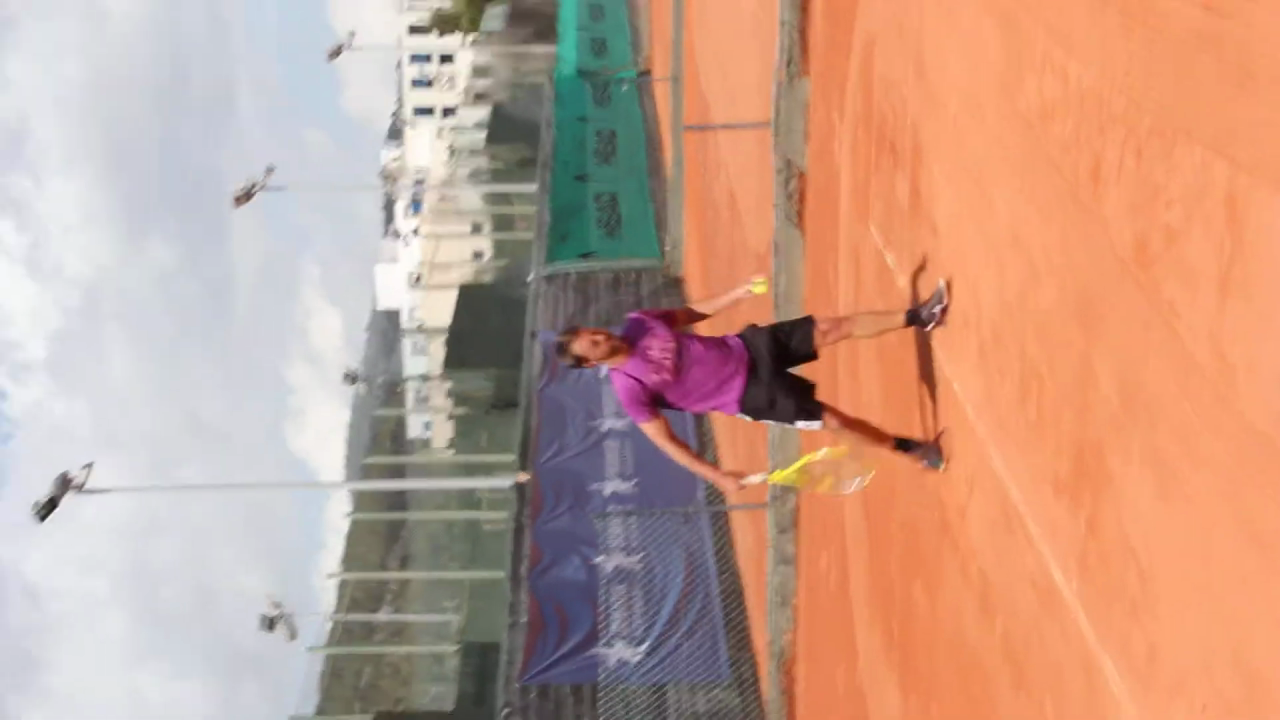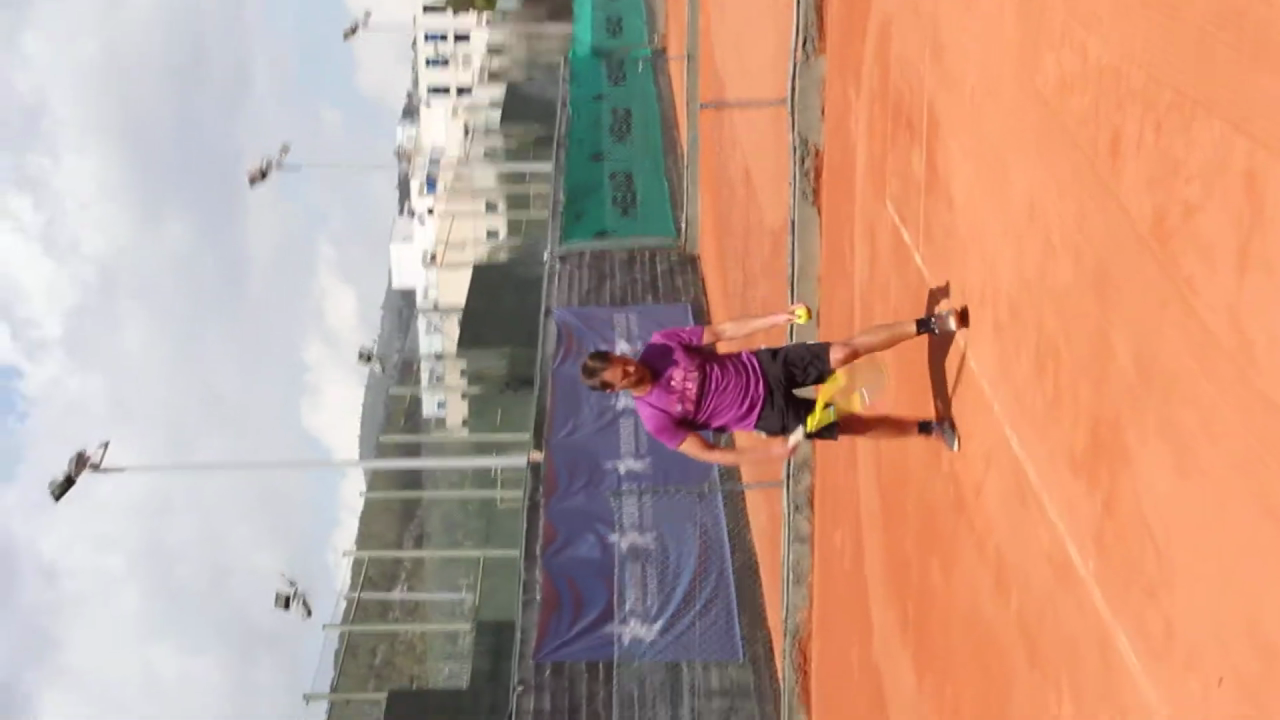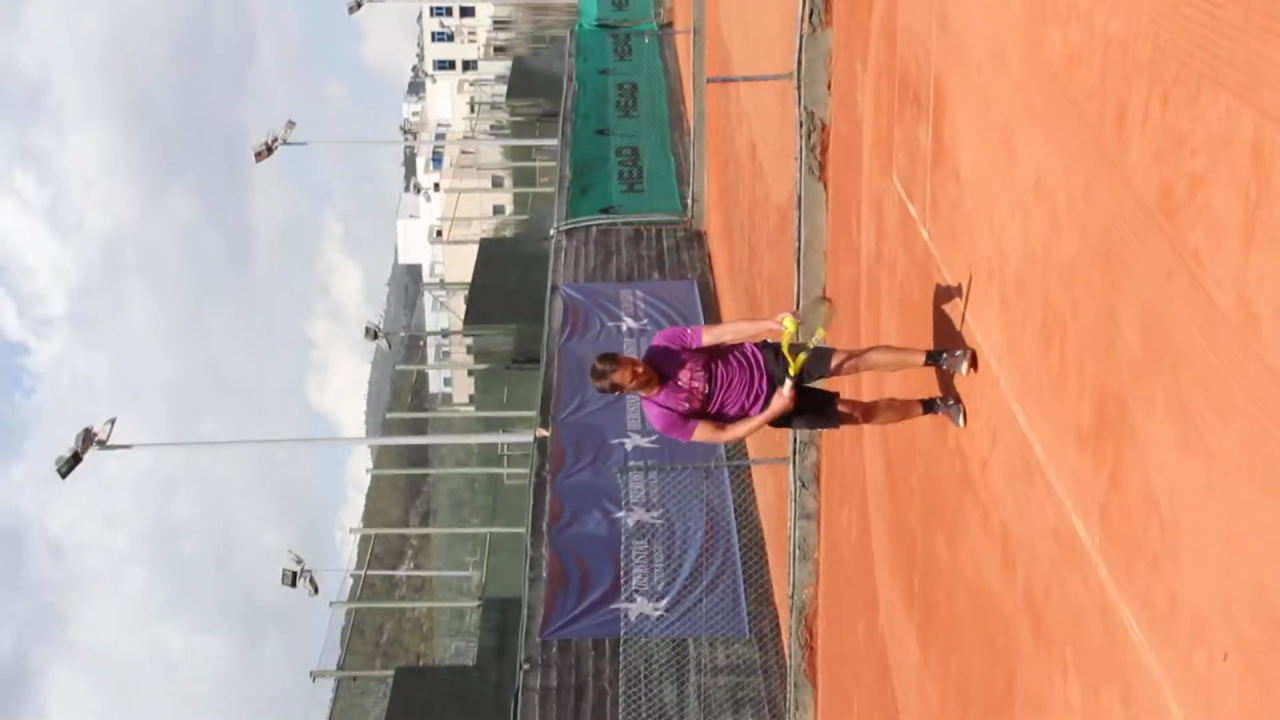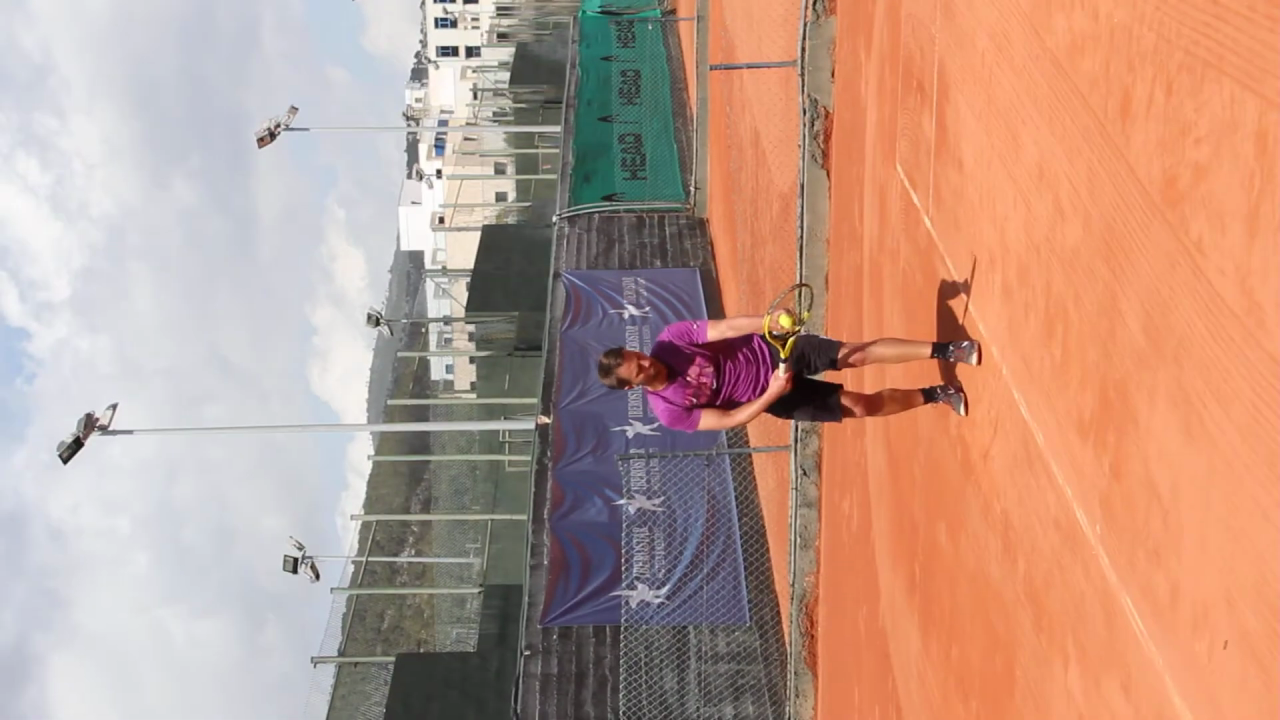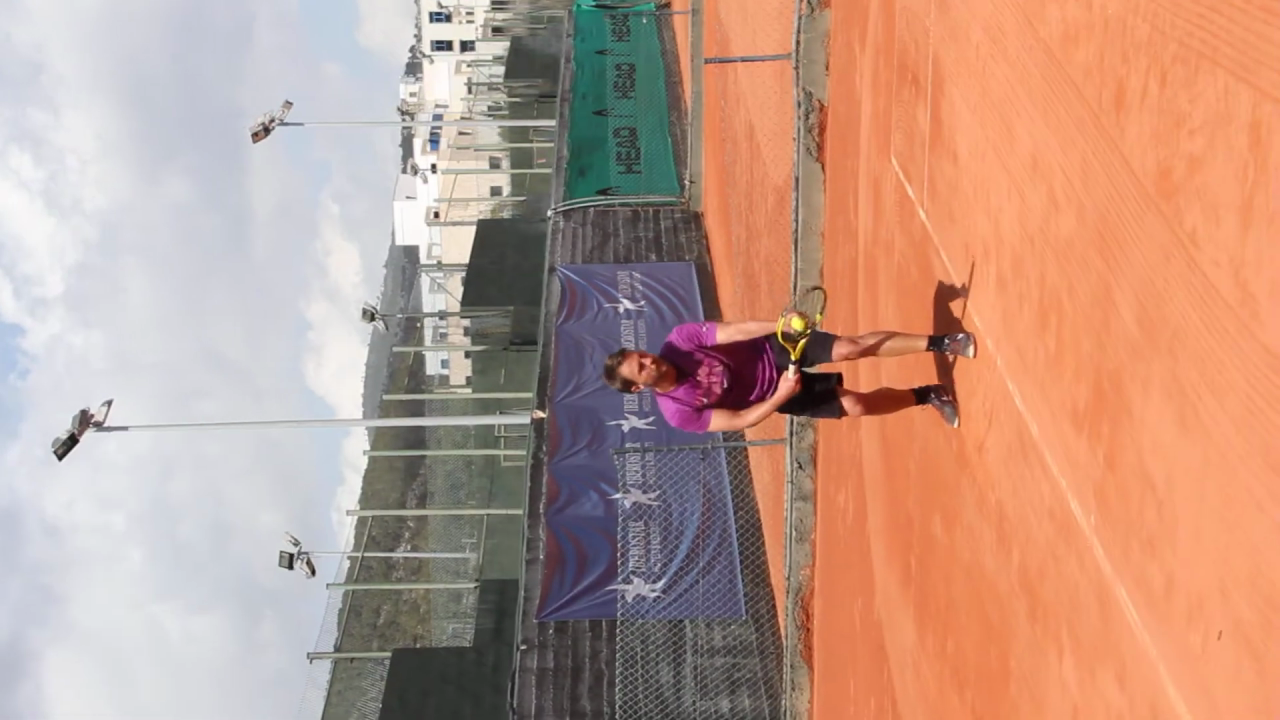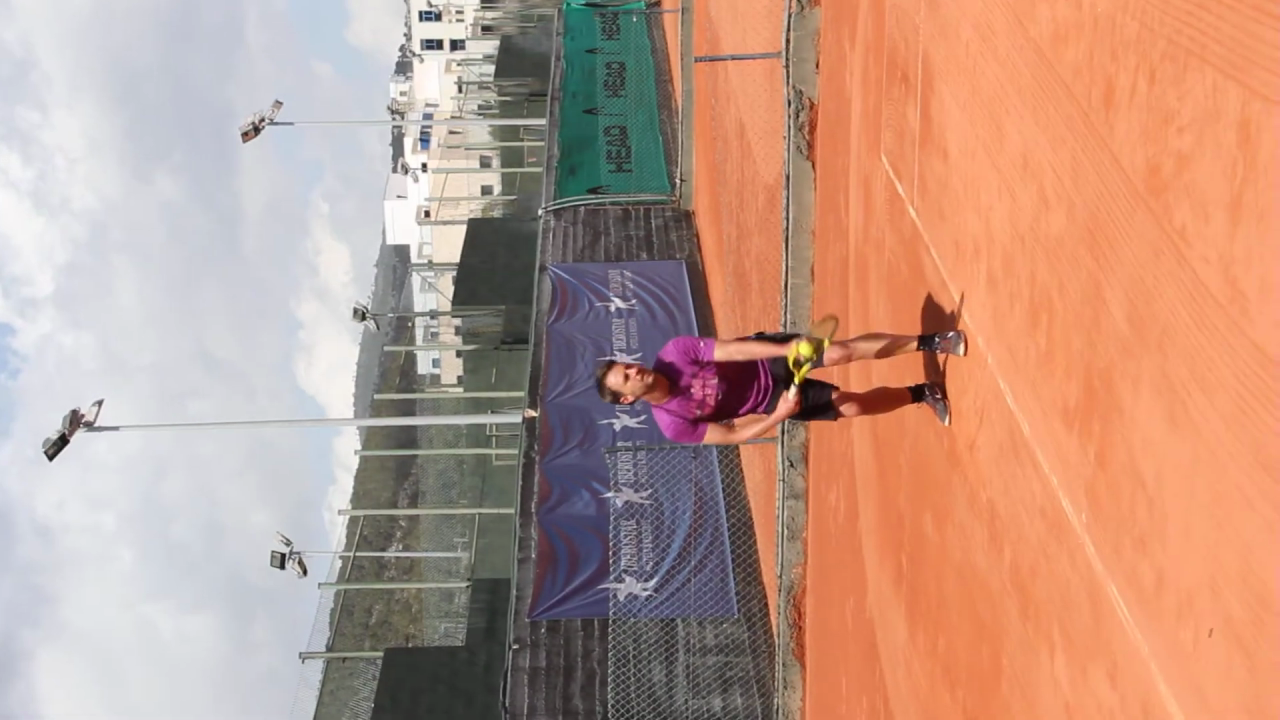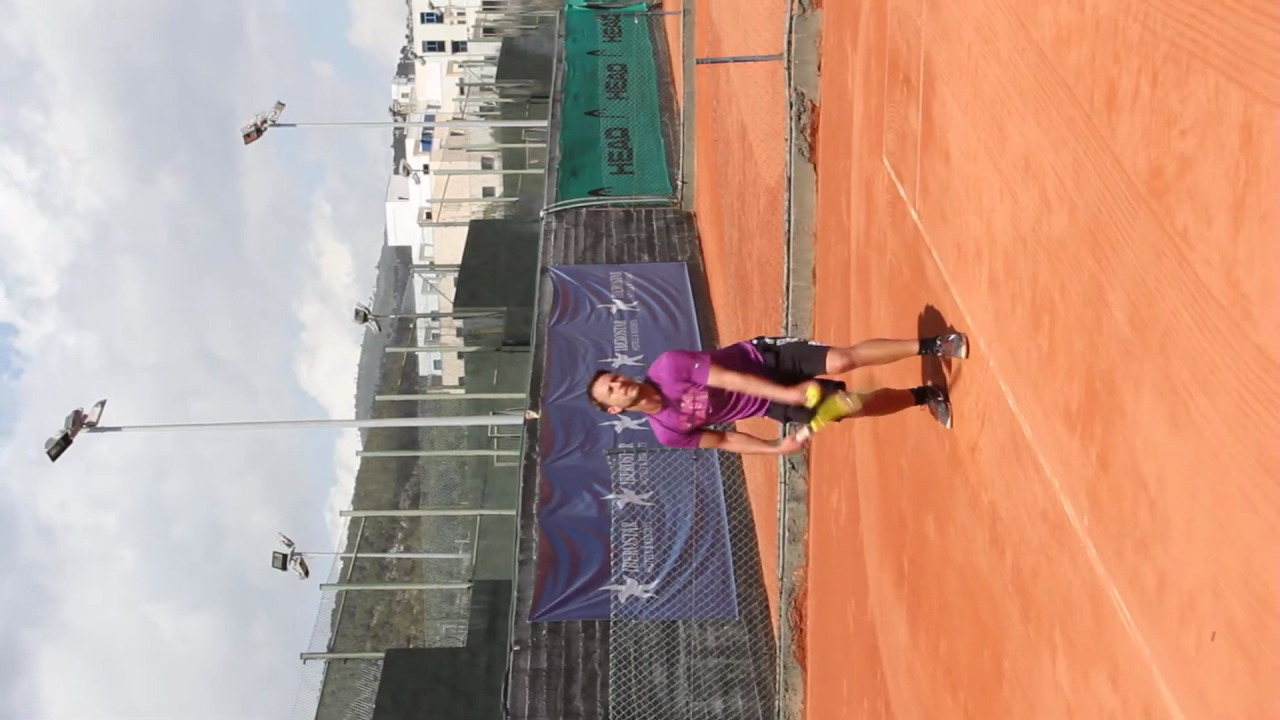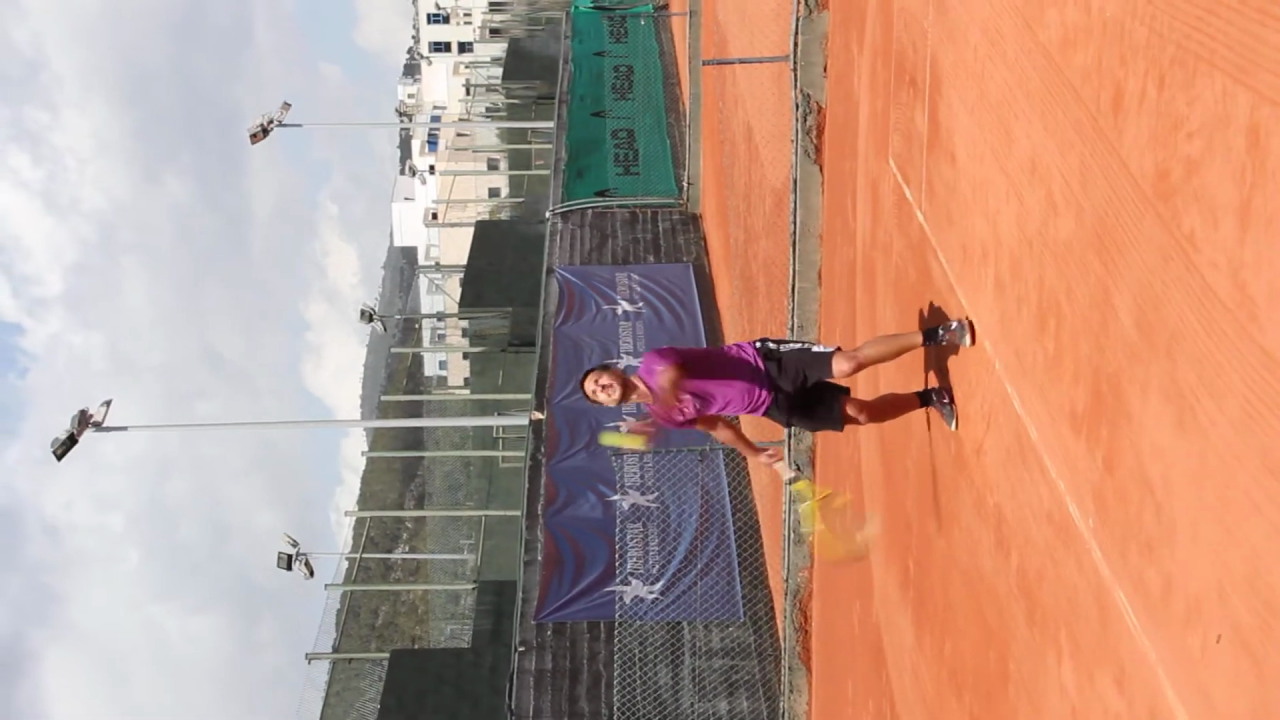
dt=0.2s
person 1, frame 1
left shoulder: (638, 324)
right shoulder: (629, 387)
left elbow: (688, 315)
right elbow: (665, 441)
left wrist: (735, 295)
right wrist: (719, 476)
left hip: (747, 350)
right hip: (750, 393)
left knee: (832, 328)
right knee: (833, 420)
left ankle: (919, 317)
right ankle: (910, 448)
person 1, frame 2
left shoulder: (661, 344)
right shoulder: (654, 416)
left elbow: (721, 332)
right elbow: (703, 452)
left wrist: (774, 319)
right wrist: (765, 452)
left hip: (762, 369)
right hip: (766, 413)
left knee: (844, 352)
right knee: (851, 424)
left ankle: (931, 325)
right ankle: (929, 427)
person 1, frame 3
left shoulder: (663, 344)
right shoulder: (661, 416)
left elbow: (722, 332)
right elbow: (721, 434)
left wrist: (771, 323)
right wrist: (772, 413)
left hip: (766, 359)
right hip: (766, 403)
left knee: (846, 361)
right knee: (856, 413)
left ankle: (940, 358)
right ankle: (934, 406)
person 1, frame 4
left shoulder: (670, 339)
right shoulder: (668, 410)
left elbow: (726, 327)
right elbow: (728, 420)
left wrist: (772, 320)
right wrist: (771, 394)
left hip: (770, 351)
right hip: (771, 397)
left knee: (856, 353)
right knee: (859, 406)
left ankle: (946, 350)
right ankle: (935, 395)
person 1, frame 5
left shoulder: (678, 341)
right shoulder: (679, 411)
left elbow: (735, 330)
right elbow: (739, 421)
right wrist: (781, 396)
left hip: (775, 348)
right hip: (774, 393)
left knee: (850, 348)
right knee: (855, 405)
left ankle: (941, 343)
right ankle: (928, 395)
person 1, frame 6
left shoulder: (673, 353)
right shoulder: (674, 424)
left elbow: (732, 349)
right elbow: (731, 436)
left wrist: (788, 348)
right wrist: (778, 416)
left hip: (766, 355)
right hip: (768, 398)
left knee: (840, 351)
right knee: (852, 405)
left ankle: (931, 342)
right ankle: (922, 393)
person 1, frame 7
left shoulder: (667, 368)
right shoulder: (668, 431)
left elbow: (730, 378)
right elbow: (722, 441)
left wrist: (789, 392)
right wrist: (777, 447)
left hip: (761, 357)
right hip: (768, 403)
left knee: (842, 360)
right knee: (856, 406)
left ankle: (932, 345)
right ankle: (925, 396)
person 1, frame 8
left shoulder: (653, 364)
right shoulder: (665, 416)
left elbow: (672, 382)
left wrist: (659, 410)
right wrist: (754, 453)
left hip: (765, 362)
right hip: (775, 404)
left knee: (847, 364)
right knee: (861, 413)
left ankle: (938, 335)
right ankle: (930, 398)
